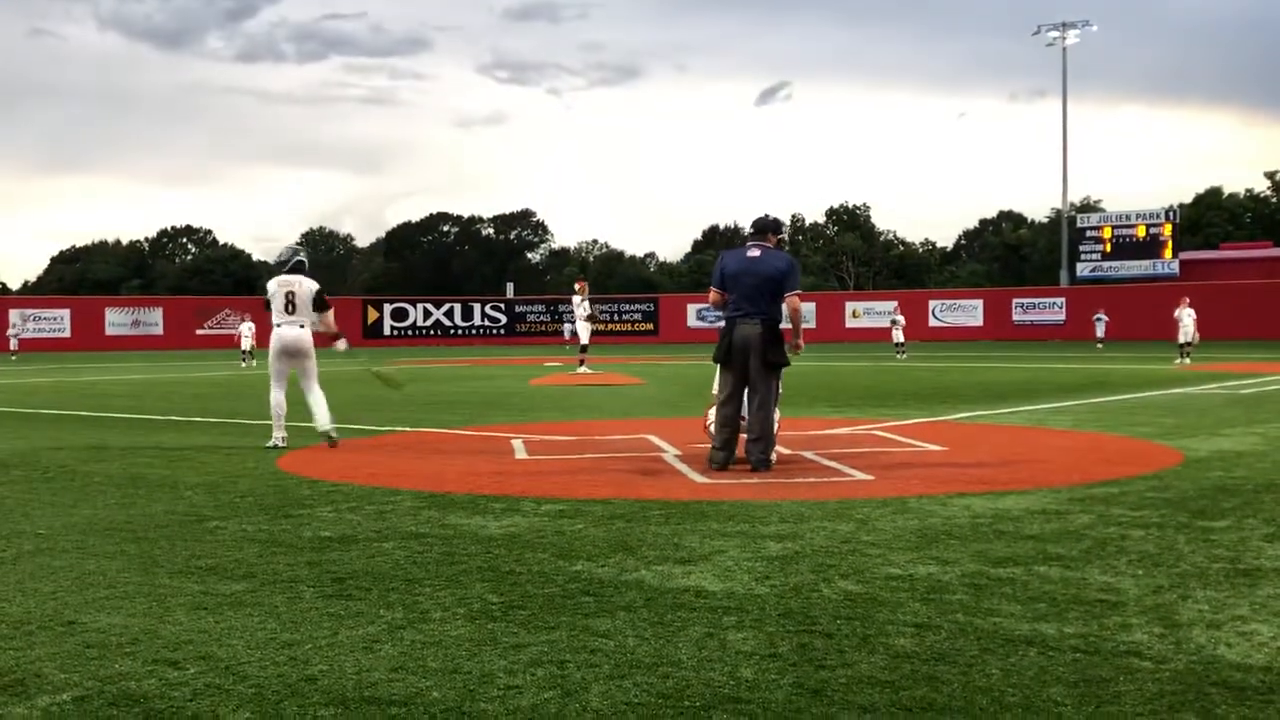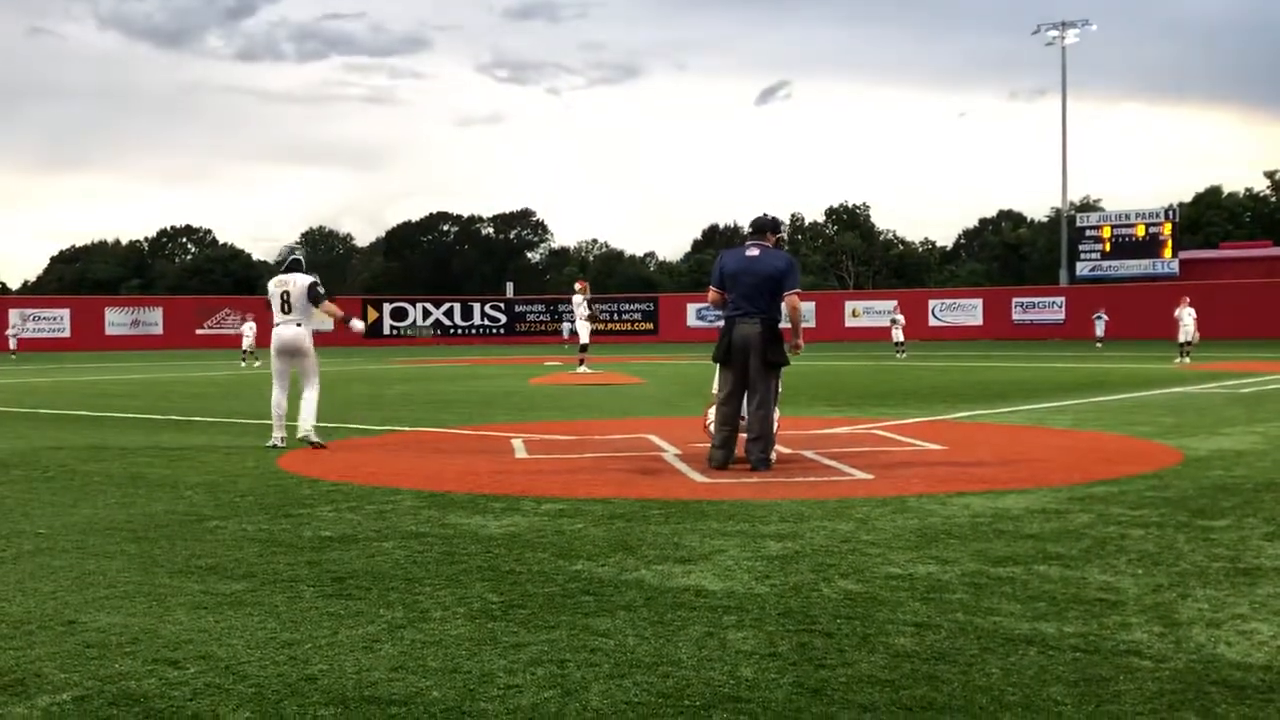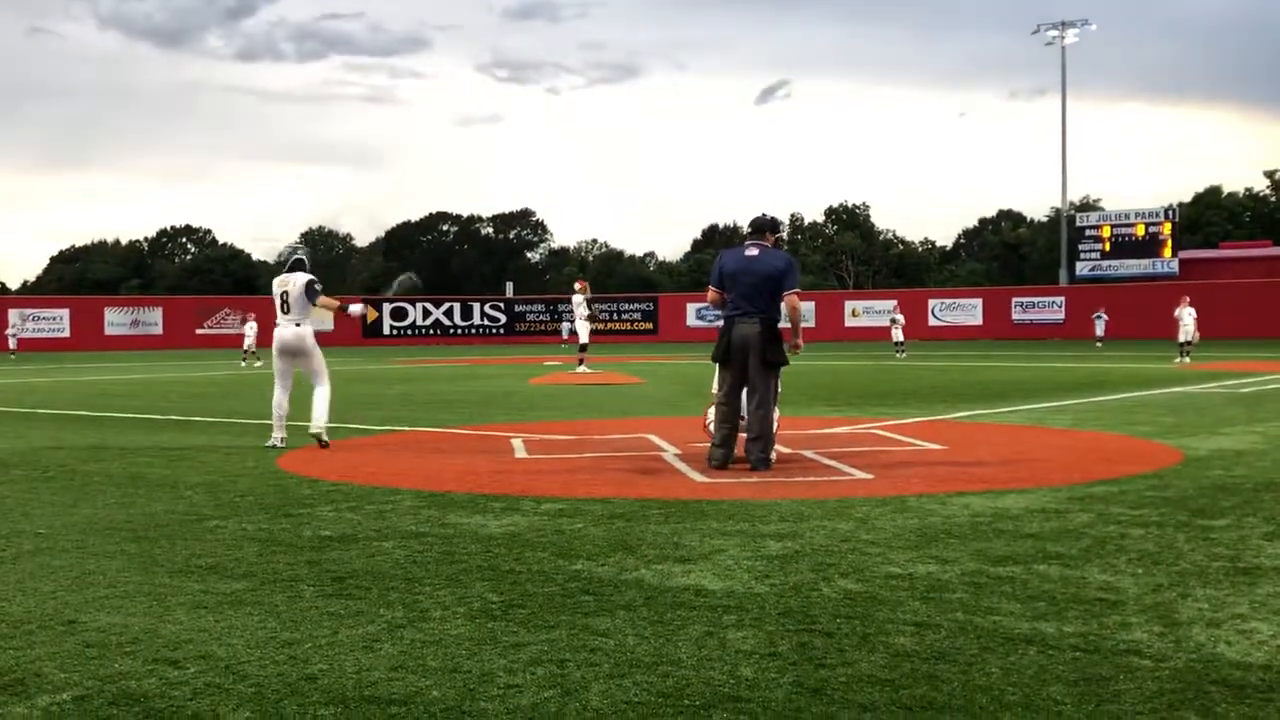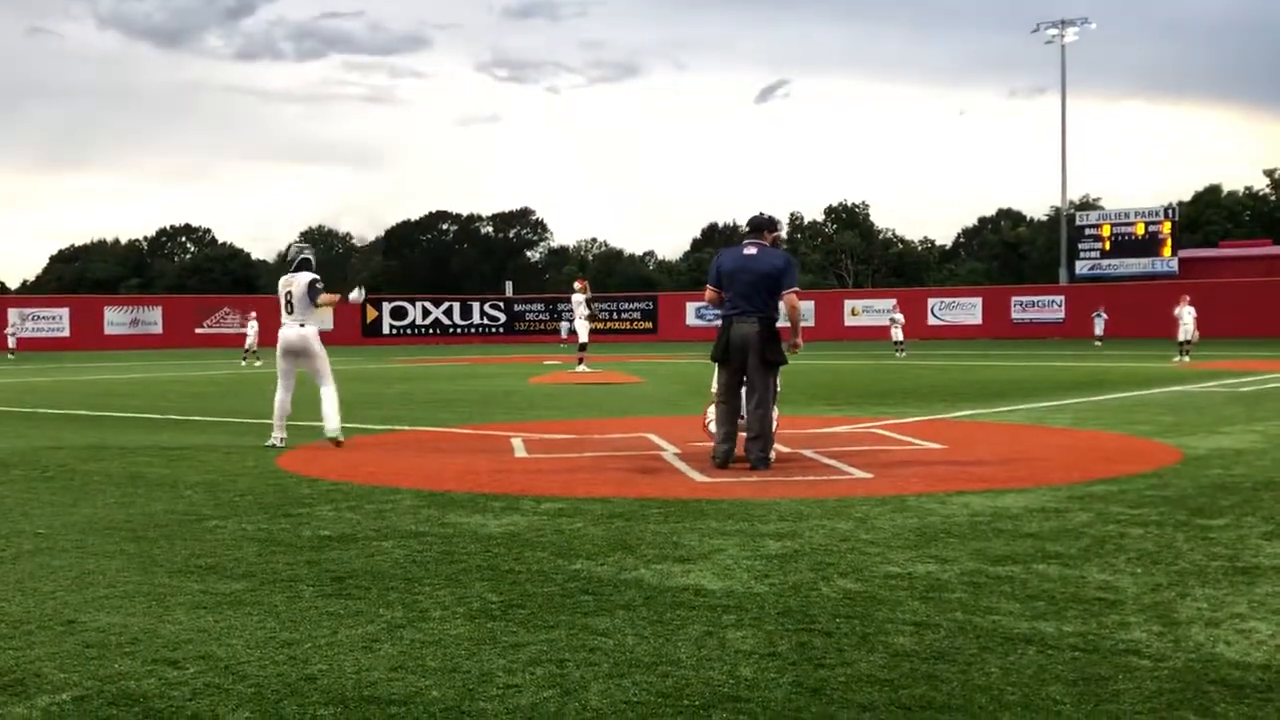
dt=0.1s
person 1, frame 1
left shoulder: (726, 258)
right shoulder: (784, 261)
left elbow: (714, 300)
right elbow: (793, 305)
right wrist: (797, 336)
left hip: (734, 332)
right hip: (766, 335)
left knee: (728, 397)
right knee: (763, 399)
left ankle: (720, 457)
right ankle: (759, 458)
person 1, frame 2
left shoulder: (725, 258)
right shoulder: (783, 260)
left elbow: (713, 299)
right elbow: (792, 304)
right wrist: (797, 336)
left hip: (733, 332)
right hip: (765, 334)
left knee: (728, 396)
right knee: (762, 398)
left ankle: (720, 455)
right ankle: (759, 457)
person 1, frame 3
left shoulder: (725, 258)
right shoulder: (782, 260)
left elbow: (712, 298)
right elbow: (792, 303)
right wrist: (796, 335)
left hip: (732, 331)
right hip: (764, 334)
left knee: (727, 396)
right knee: (761, 398)
left ankle: (720, 454)
right ankle: (759, 457)
person 1, frame 4
left shoulder: (723, 257)
right shoulder: (781, 259)
left elbow: (710, 298)
right elbow: (791, 302)
right wrist: (796, 335)
left hip: (731, 331)
right hip: (763, 333)
left knee: (727, 395)
right knee: (761, 397)
left ankle: (722, 453)
right ankle: (758, 456)
person 2, frame 1
left shoulder: (272, 283)
right shoulder: (311, 285)
right elbow: (325, 313)
right wrist: (336, 336)
left hip: (279, 335)
right hip: (303, 336)
left knee: (277, 388)
right knee: (311, 385)
left ankle: (278, 436)
right ankle: (325, 425)
person 2, frame 2
left shoulder: (272, 283)
right shoulder: (308, 281)
right elbow: (323, 305)
right wrist: (349, 321)
left hip: (279, 335)
right hip: (302, 334)
left knee: (279, 388)
right knee: (311, 385)
left ankle: (278, 436)
right ankle: (307, 429)
person 2, frame 3
left shoulder: (276, 282)
right shoulder: (307, 279)
right elbow: (319, 300)
right wrist: (347, 308)
left hip: (281, 335)
right hip: (303, 334)
left knee: (281, 388)
right knee: (321, 383)
left ankle: (278, 436)
right ankle: (318, 427)
person 2, frame 4
left shoulder: (282, 281)
right shoulder: (310, 279)
right elbow: (320, 299)
right wrist: (348, 298)
left hip: (285, 335)
right hip: (307, 335)
left knee: (284, 387)
right knee: (326, 383)
left ankle: (278, 436)
right ankle: (332, 429)
